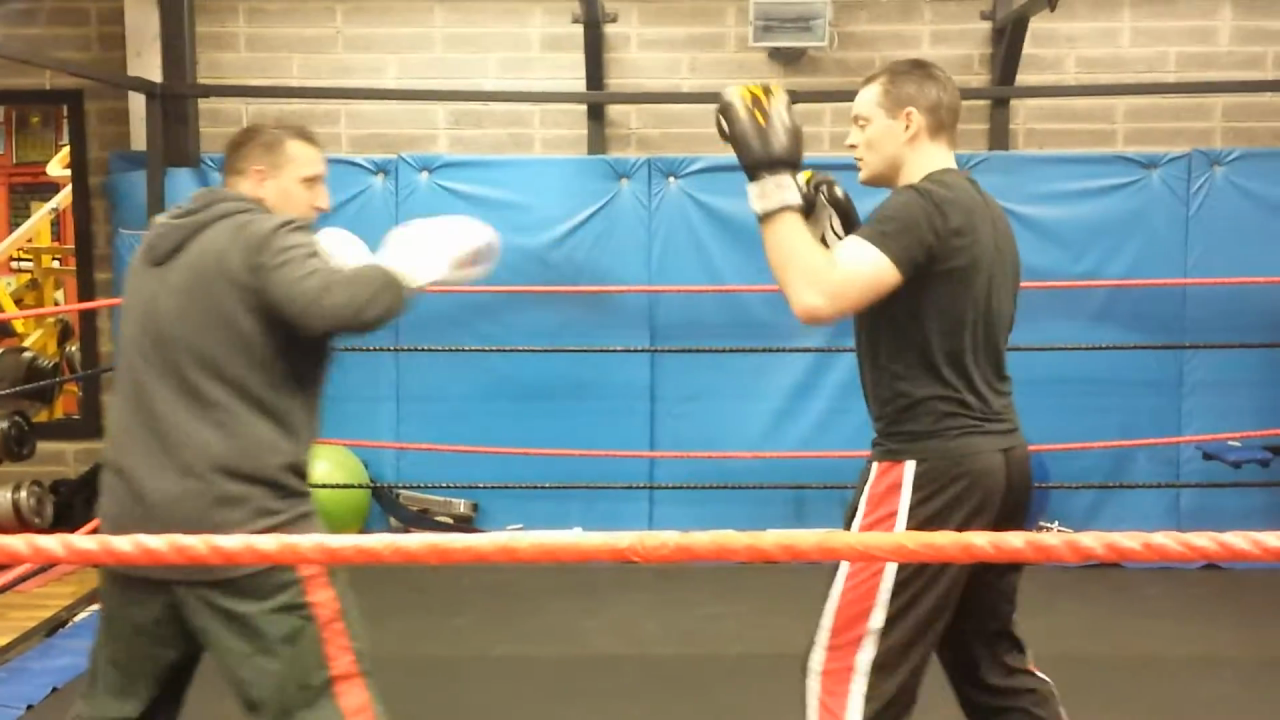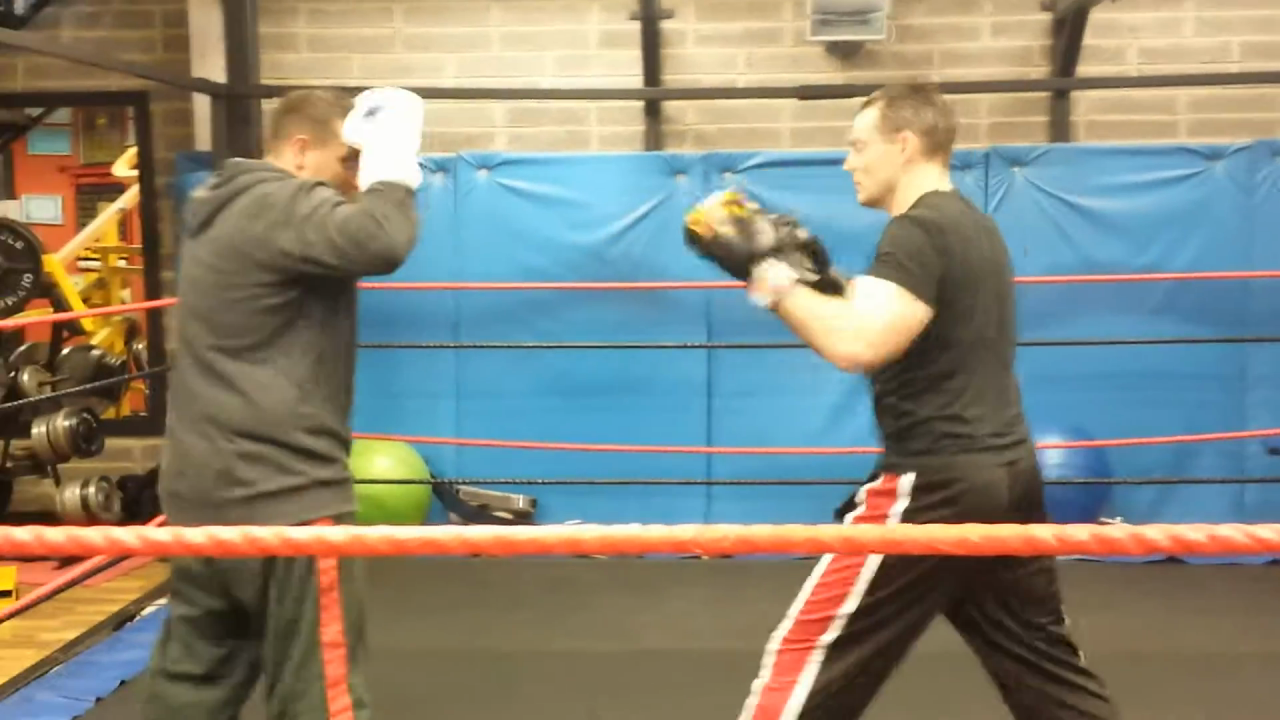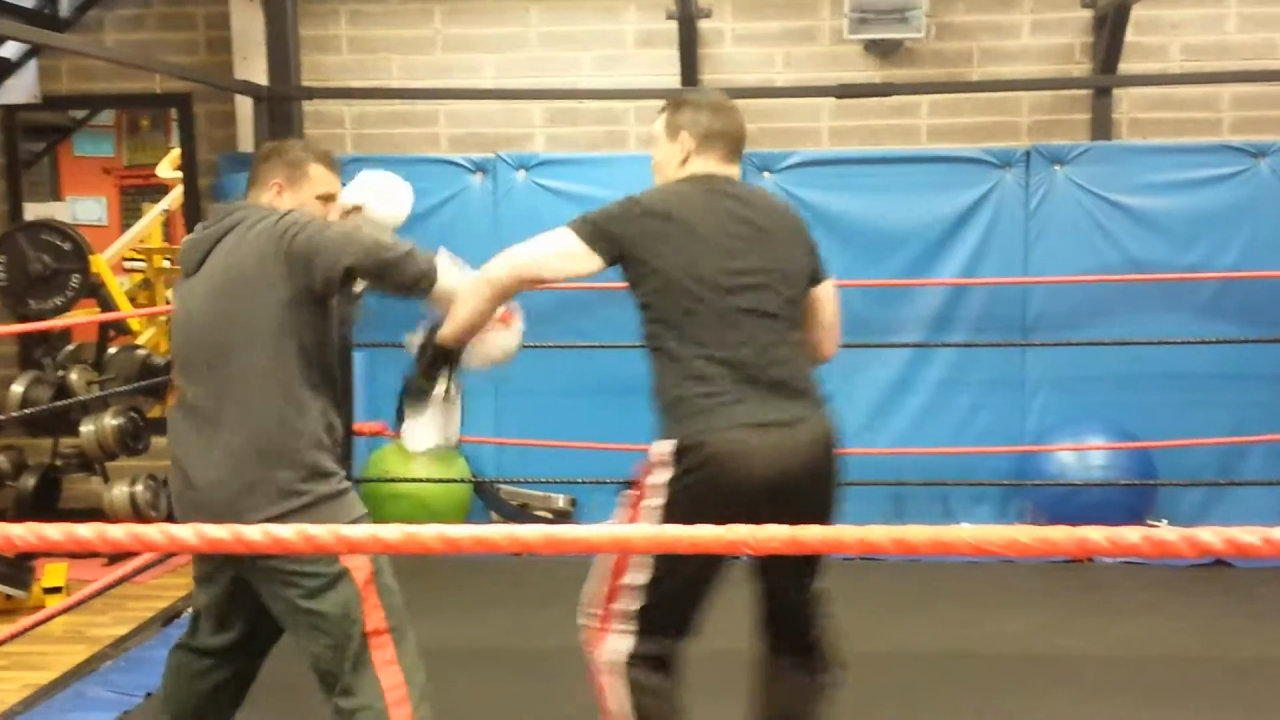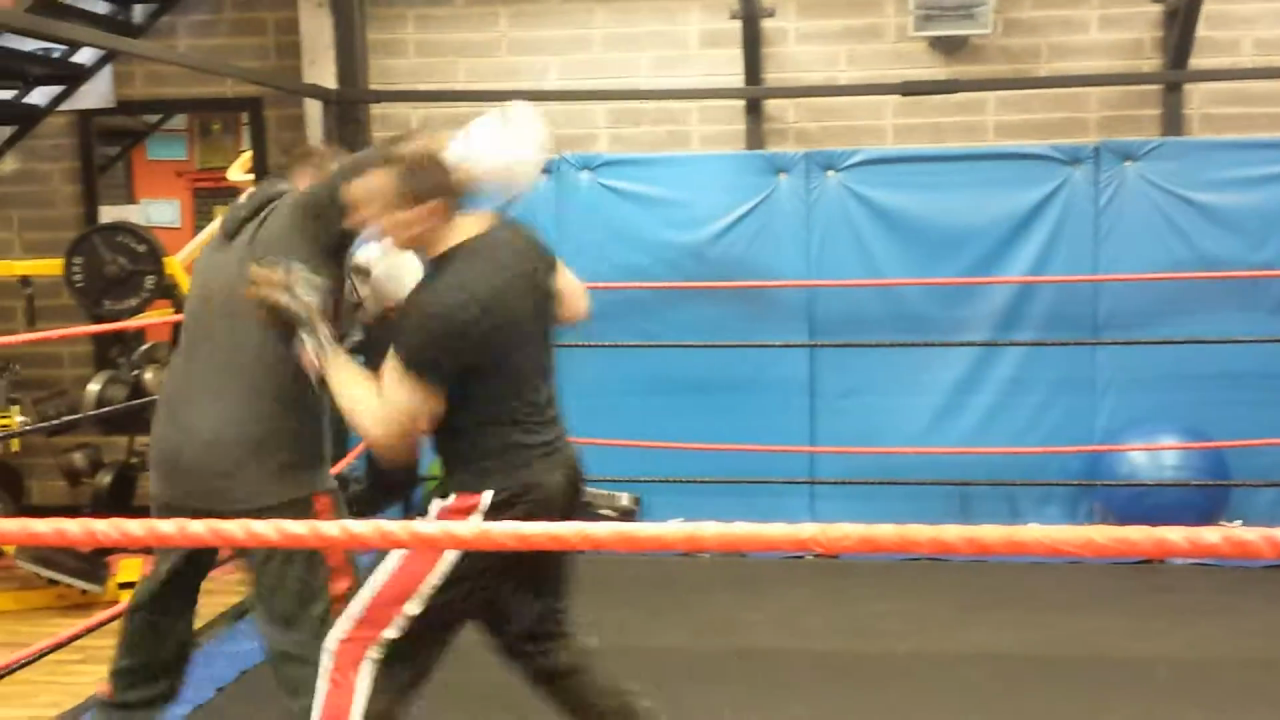
dt=0.4s
person 1, frame 1
left shoulder: (921, 204)
right shoulder: (977, 208)
left elbow: (814, 297)
left wrist: (770, 179)
right wrist: (846, 235)
left hip: (933, 467)
right hip: (994, 460)
right knee: (993, 663)
person 1, frame 2
left shoulder: (921, 231)
right shoulder: (970, 228)
left elbow: (858, 345)
left wrist: (769, 270)
right wrist: (817, 272)
left hip: (936, 484)
right hip: (1008, 474)
left knee: (807, 659)
right knee: (1045, 658)
person 1, frame 3
left shoulder: (644, 217)
right shoulder: (788, 222)
left elbow: (507, 274)
left wrist: (438, 346)
left hip: (707, 452)
right hip: (805, 438)
left knee: (627, 639)
right knee: (794, 625)
person 1, frame 4
left shoulder: (442, 308)
right shoulder: (516, 239)
left elbow: (386, 431)
right elbow: (572, 305)
left wrist: (318, 338)
left hip: (495, 499)
right hip: (549, 478)
left knee: (360, 647)
right knee: (541, 641)
person 2, frame 1
left shoulder: (161, 246)
right shoulder: (272, 240)
right elbow: (342, 305)
right wrist: (411, 259)
left hip: (135, 517)
right hip: (242, 522)
person 2, frame 2
left shoulder: (230, 207)
right shoulder: (283, 207)
left elbow: (339, 236)
right elbow: (382, 243)
left wrist: (377, 164)
right wrist: (393, 158)
left hip: (204, 484)
right hip: (282, 488)
person 2, frame 3
left shoulder: (209, 255)
right shoulder: (285, 234)
right elbow: (380, 258)
left wrist: (351, 230)
right wrist: (436, 275)
left hip: (212, 493)
right hip: (290, 496)
left knee: (218, 643)
right knee: (374, 662)
person 2, frame 4
left shoulder: (227, 240)
right shoulder: (305, 219)
right elbow: (348, 174)
left hip: (180, 446)
right hip: (263, 457)
left knee: (174, 577)
right knee: (321, 621)
